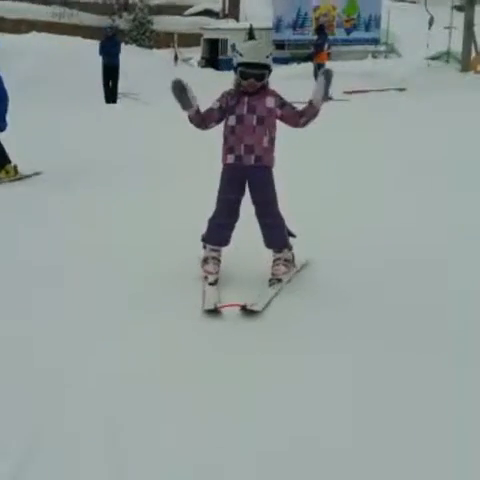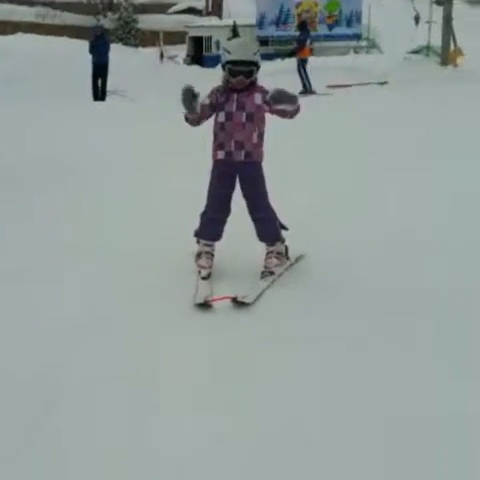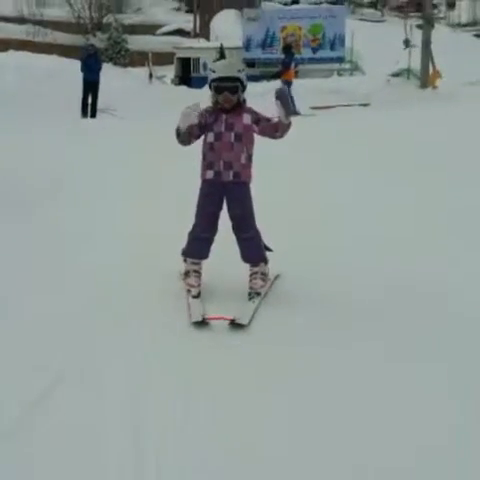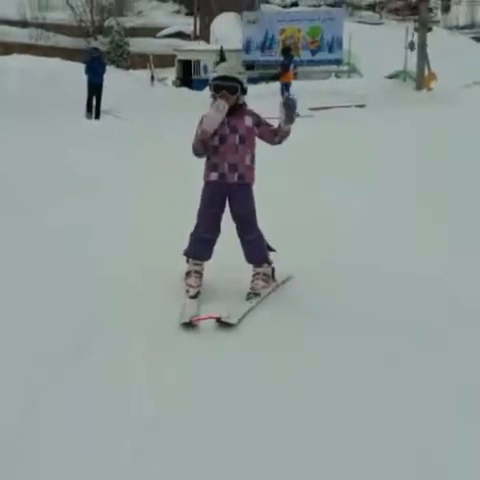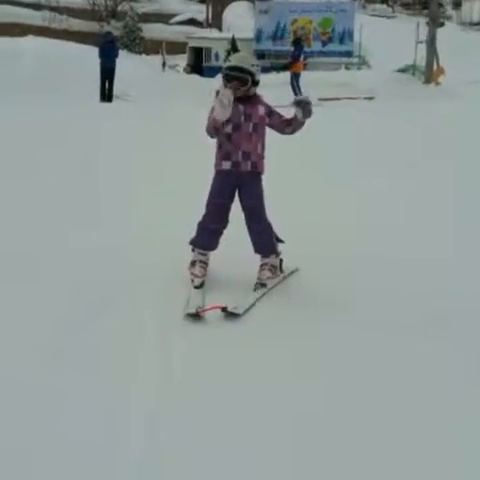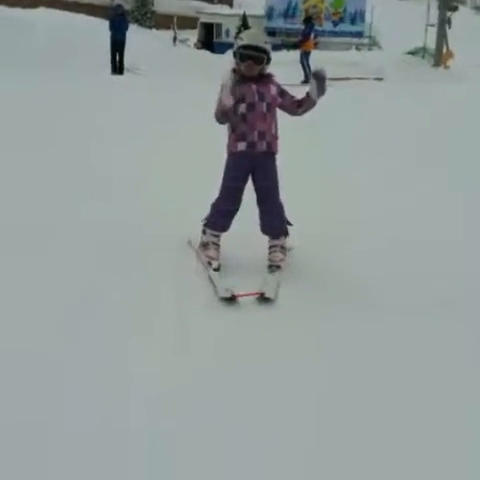
dt=0.3s
person 1, frame 1
left shoulder: (272, 100)
right shoulder: (229, 98)
left elbow: (299, 119)
right elbow: (204, 122)
left wrist: (316, 100)
right wrist: (190, 106)
left hip: (261, 165)
right hip: (233, 164)
left knee: (268, 211)
right knee: (225, 211)
left ankle: (282, 254)
right ankle: (212, 252)
person 1, frame 2
left shoulder: (261, 95)
right shoulder: (218, 94)
left elbow: (289, 112)
right elbow: (196, 120)
left wrist: (290, 103)
right wrist: (191, 109)
left hip: (250, 160)
right hip: (222, 159)
left knee: (259, 205)
right knee: (216, 205)
left ankle: (276, 248)
right ankle: (205, 248)
person 1, frame 3
left shoulder: (249, 116)
right shoulder: (207, 115)
left elbow: (276, 131)
right elbow: (185, 140)
left wrist: (284, 115)
right wrist: (184, 125)
left hip: (239, 180)
right hip: (211, 179)
left knee: (245, 226)
right knee: (204, 224)
left ankle: (259, 268)
right ankle: (192, 266)
person 1, frame 4
left shoulder: (250, 118)
right shoulder: (210, 118)
left elbow: (275, 137)
right elbow: (198, 151)
left wrist: (286, 122)
right wrist: (209, 126)
left hip: (242, 182)
right hip: (214, 181)
left knee: (248, 227)
right knee: (206, 226)
left ankle: (263, 268)
right ankle: (194, 267)
person 1, frame 5
left shoulder: (261, 107)
right shoulder: (220, 106)
left elbow: (286, 127)
right elbow: (212, 132)
left wrist: (300, 116)
right wrist: (219, 115)
left hip: (252, 171)
right hip: (225, 170)
left knee: (257, 217)
right knee: (214, 215)
left ankle: (270, 259)
right ankle: (200, 257)
person 1, frame 6
left shoulder: (272, 87)
right shoulder: (232, 86)
left elbow: (296, 107)
right elbow: (222, 117)
left wrist: (315, 93)
right wrist: (227, 99)
left hip: (266, 153)
right hip: (239, 152)
left knee: (270, 199)
right knee: (229, 198)
left ankle: (278, 242)
right ankle: (210, 238)
